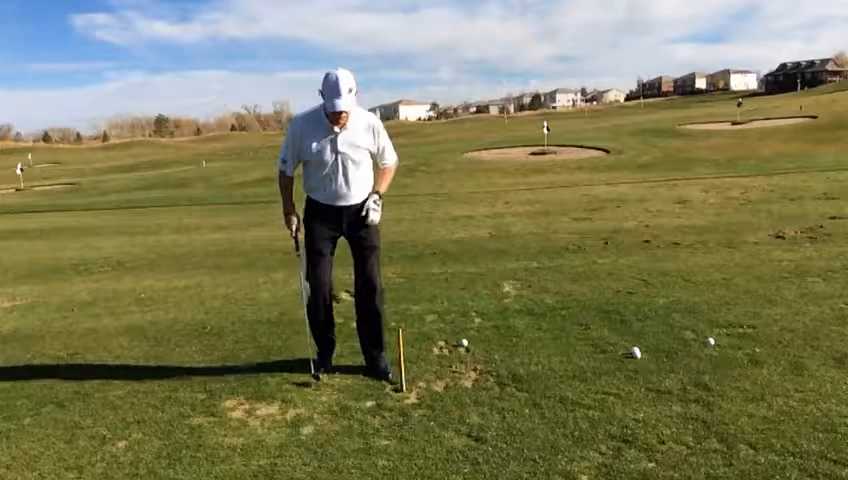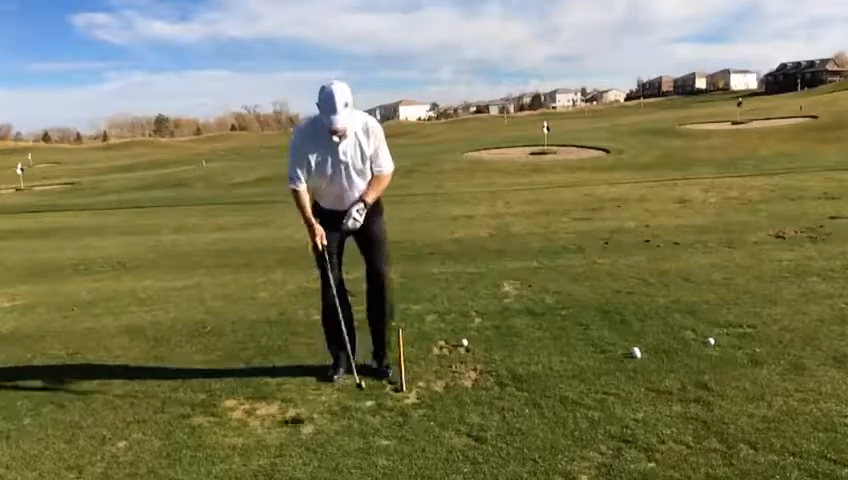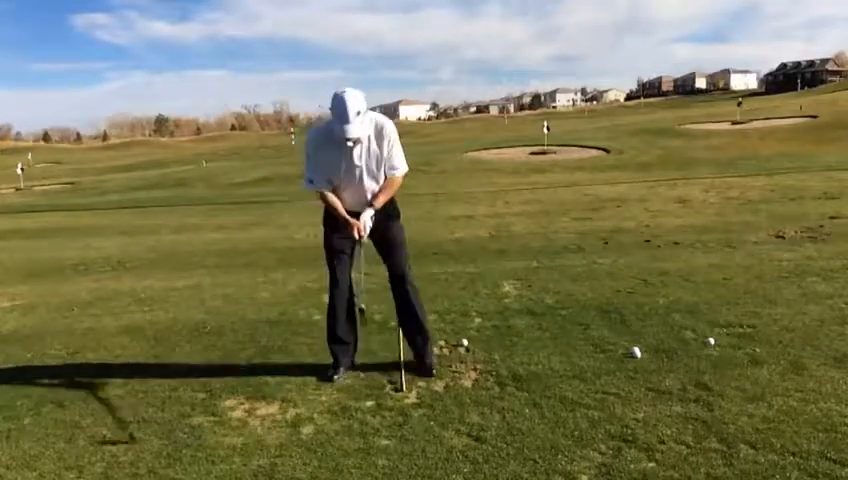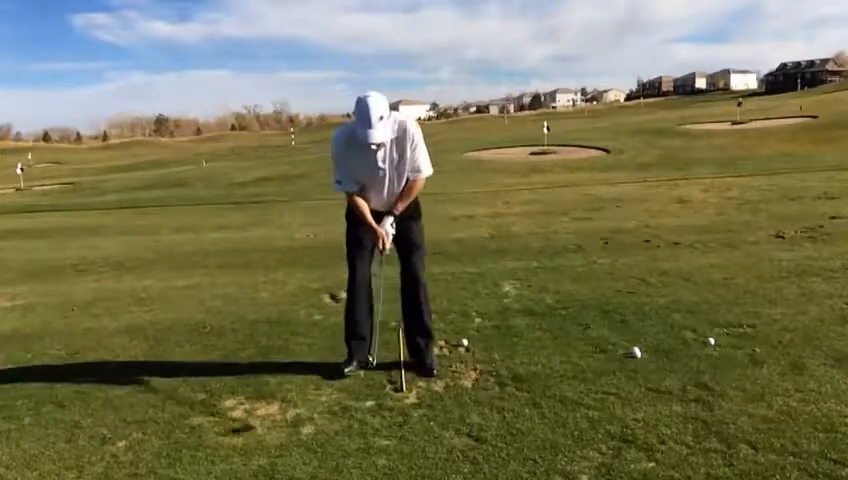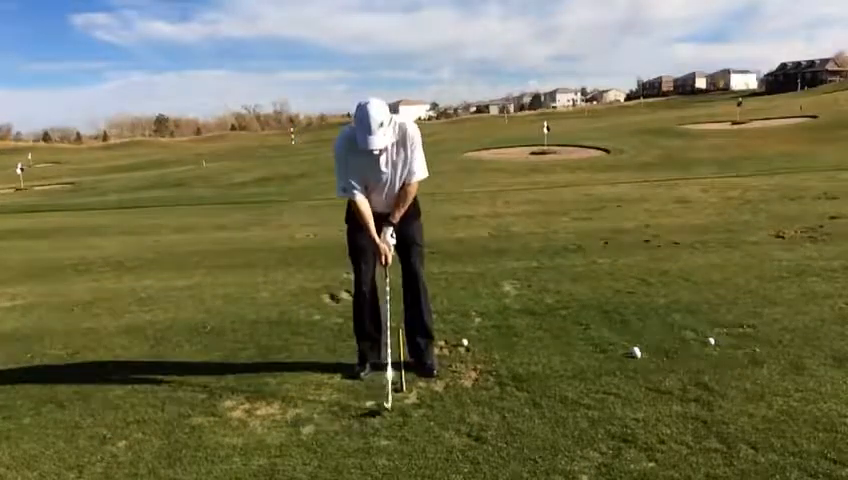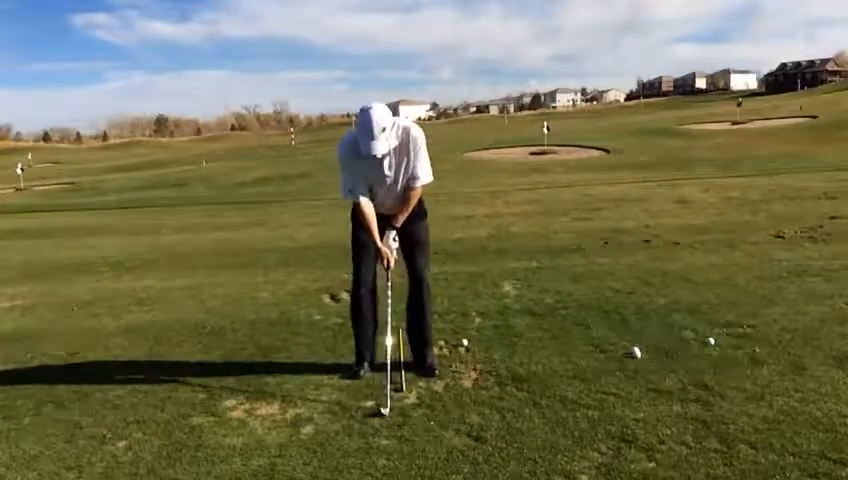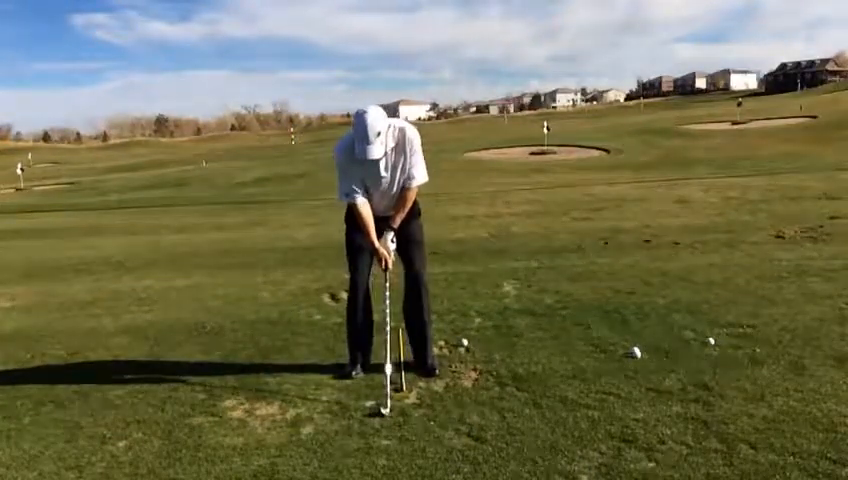
dt=0.3s
person 1, frame 1
left shoulder: (370, 123)
right shoulder: (302, 125)
left elbow: (389, 163)
right elbow: (285, 169)
left wrist: (377, 196)
right wrist: (289, 209)
left hip: (361, 210)
right hip: (320, 212)
left knee: (369, 284)
right knee: (319, 284)
left ankle: (375, 358)
right ankle: (325, 352)
person 1, frame 2
left shoulder: (368, 126)
right shoulder: (303, 135)
left elbow: (384, 172)
right elbow: (298, 186)
left wrist: (363, 205)
right wrist: (312, 224)
left hip: (365, 209)
right hip: (324, 214)
left knee: (379, 276)
right knee: (331, 284)
left ankle: (382, 354)
right ankle: (340, 357)
person 1, frame 3
left shoulder: (383, 127)
right shoulder: (317, 139)
left elbow: (396, 174)
right elbow: (322, 189)
left wrist: (371, 209)
right wrist: (348, 220)
left hip: (382, 209)
right hip: (340, 215)
left knee: (401, 276)
right knee: (340, 285)
left ankle: (422, 351)
right ankle: (342, 357)
person 1, frame 4
left shoulder: (408, 130)
right shoulder: (343, 139)
left elbow: (418, 178)
right elbow: (350, 190)
left wrist: (393, 216)
right wrist: (374, 227)
left hip: (404, 209)
right hip: (363, 213)
left knee: (414, 278)
right knee: (359, 281)
left ankle: (422, 353)
right ankle: (357, 353)
person 1, frame 5
left shoulder: (408, 132)
right shoulder: (344, 144)
left elbow: (412, 182)
right elbow: (355, 196)
left wrist: (391, 224)
right wrist: (376, 240)
left hip: (403, 210)
right hip: (363, 214)
left knee: (414, 277)
right knee: (364, 283)
left ankle: (422, 354)
right ankle: (369, 356)
person 1, frame 6
left shoulder: (412, 135)
right shoulder: (349, 147)
left elbow: (417, 185)
right elbow: (361, 199)
left wrist: (394, 229)
right wrist: (378, 244)
left hip: (409, 212)
right hip: (369, 214)
left knee: (420, 278)
right knee: (363, 282)
left ankle: (423, 355)
right ankle: (364, 357)
person 1, frame 7
left shoulder: (407, 135)
right shoulder: (344, 150)
left elbow: (411, 185)
right elbow: (357, 200)
left wrist: (391, 229)
right wrist: (375, 245)
left hip: (403, 212)
right hip: (363, 216)
left knee: (417, 277)
right knee: (358, 283)
left ankle: (423, 355)
right ankle: (358, 358)
